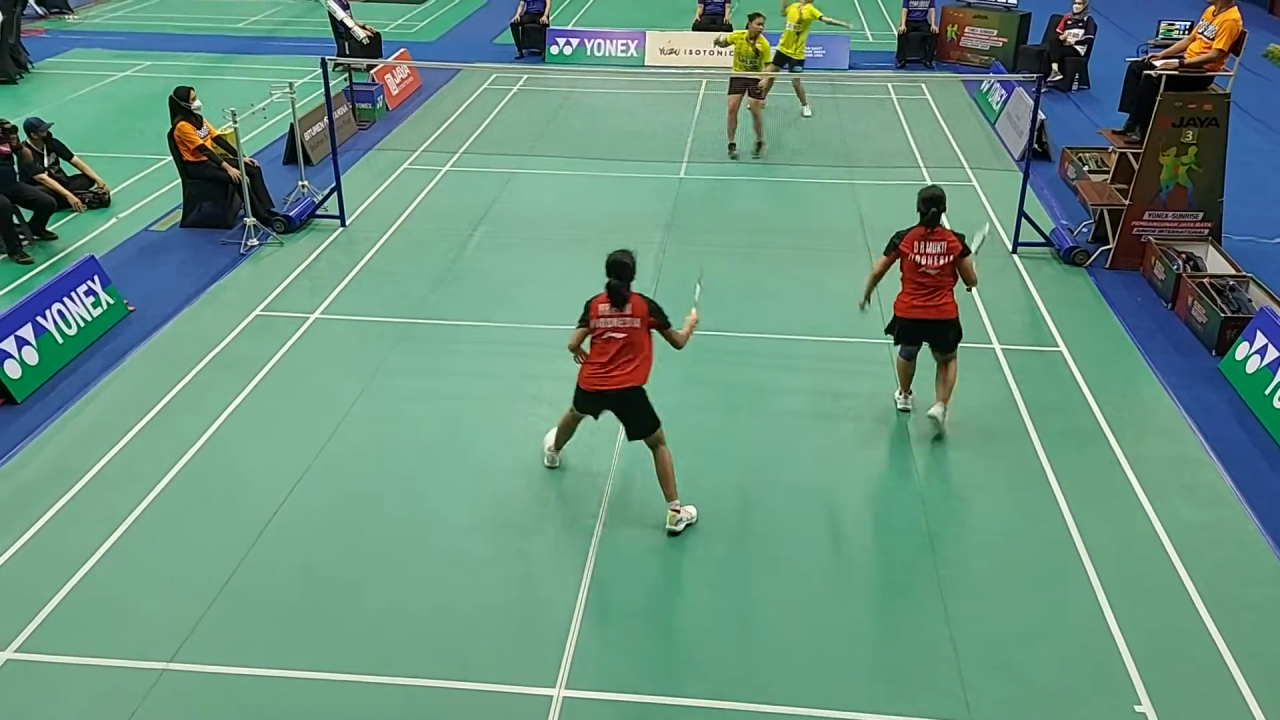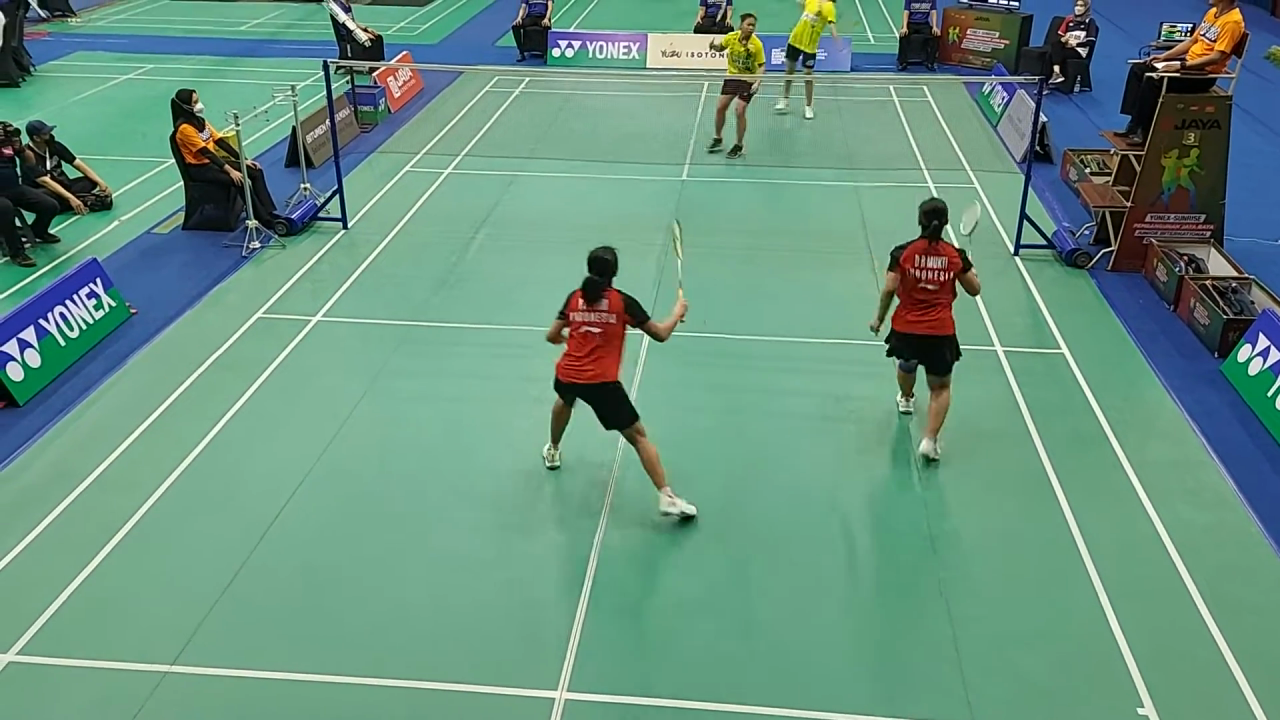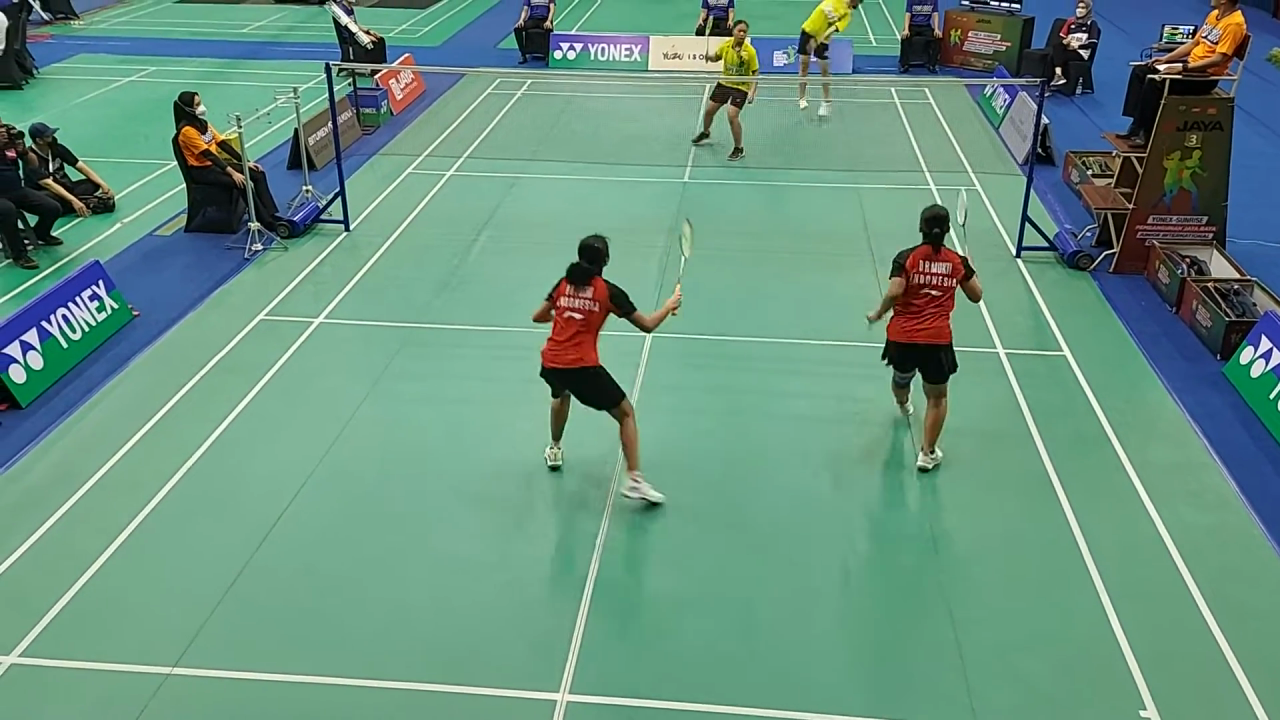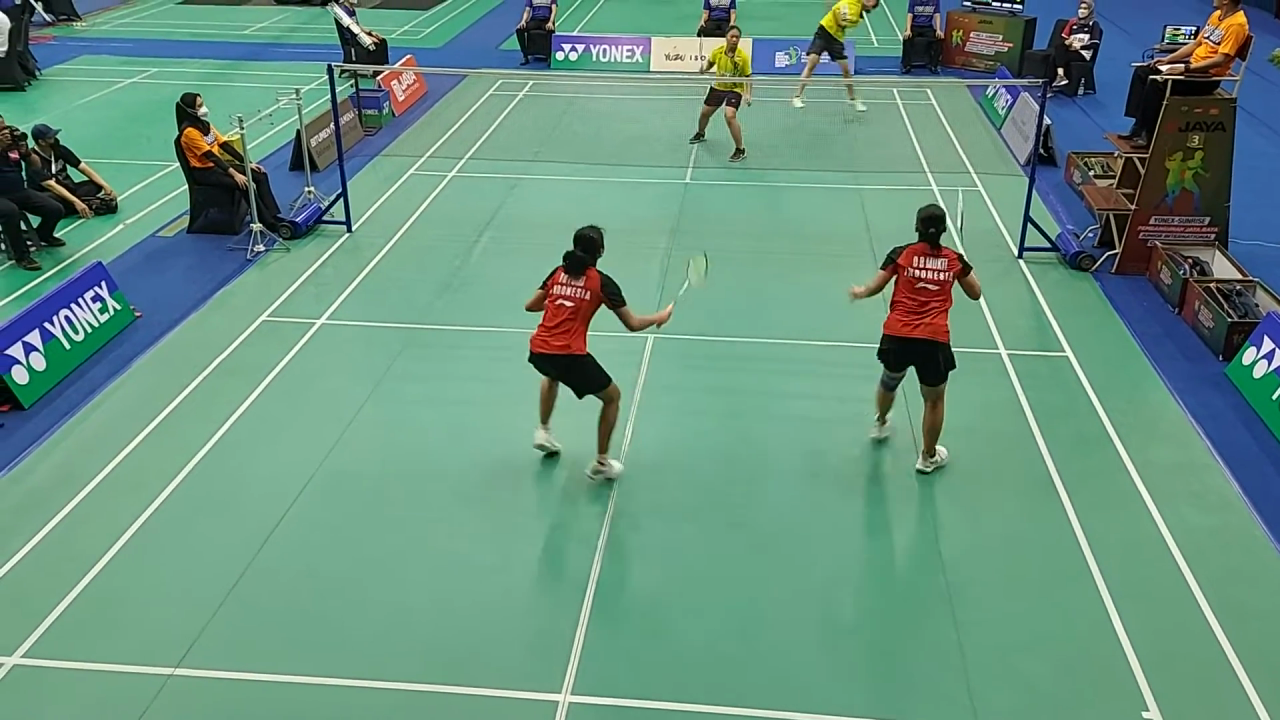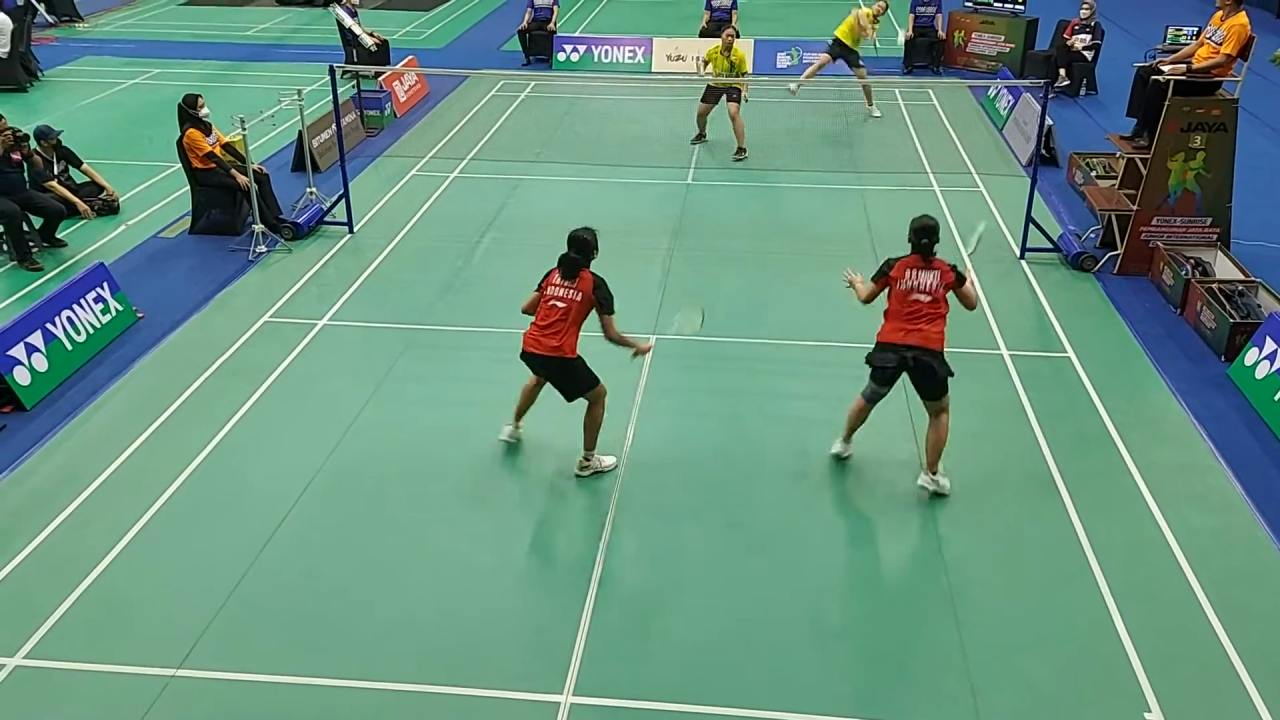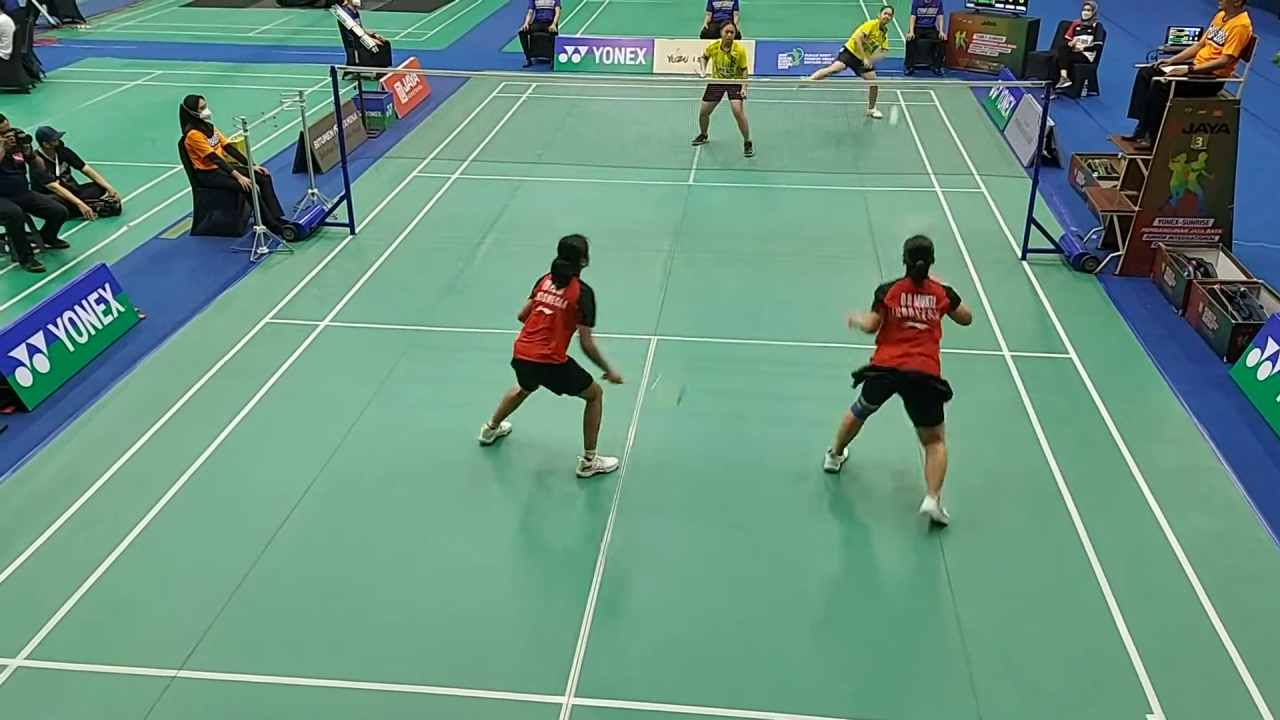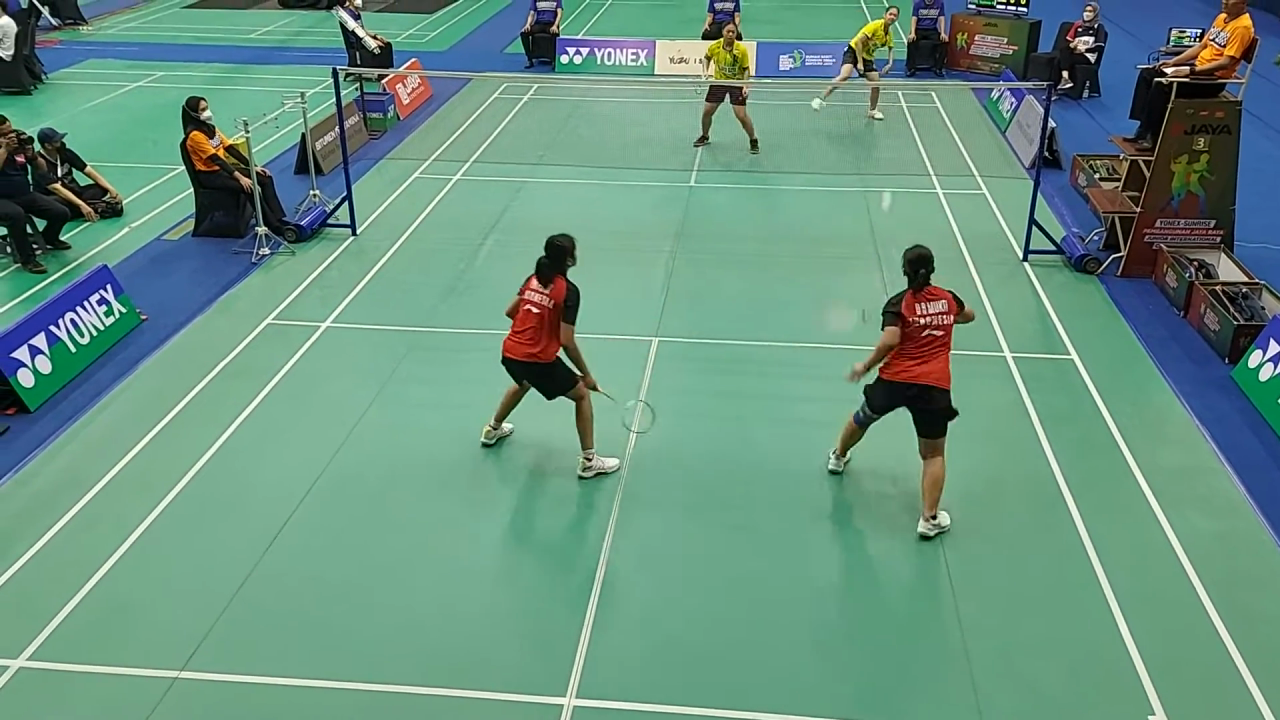
dt=0.1s
person 1, frame 1
left shoulder: (903, 239)
right shoulder: (956, 241)
left elbow: (878, 272)
right elbow: (971, 280)
left wrist: (866, 295)
right wrist: (969, 284)
left hip: (907, 314)
right hip: (943, 316)
left knee: (906, 355)
right knee: (947, 362)
left ankle: (904, 396)
right ankle: (940, 407)
person 1, frame 2
left shoulder: (903, 252)
right shoulder: (956, 256)
left elbow: (889, 290)
right elbow: (974, 290)
left wrist: (878, 319)
right wrist: (965, 266)
left hip: (905, 329)
right hip: (940, 332)
left knee: (906, 367)
right knee: (940, 388)
left ankle: (906, 400)
right ankle: (929, 441)
person 1, frame 3
left shoulder: (906, 258)
right shoulder: (958, 262)
left elbow: (893, 294)
right elbow: (976, 296)
left wrist: (877, 314)
right wrist: (967, 272)
left hip: (901, 337)
right hip: (937, 341)
left knee: (900, 379)
right knee: (937, 397)
left ankle: (903, 406)
right ankle: (927, 453)
person 1, frame 4
left shoulder: (902, 254)
right shoulder: (954, 260)
left elbow: (877, 285)
right elbow: (975, 293)
left wrist: (860, 292)
right wrist: (967, 270)
left hip: (897, 335)
right hip: (933, 339)
left knee: (889, 383)
right knee: (934, 399)
left ankle: (880, 424)
right ankle: (927, 456)
person 1, frame 5
left shoulder: (894, 266)
right shoulder: (948, 271)
left elbow: (866, 297)
right elbow: (971, 303)
left wrist: (856, 282)
right wrist: (967, 280)
left hip: (891, 344)
right hip: (927, 349)
left knee: (870, 397)
right knee: (939, 412)
left ankle: (844, 442)
right ankle: (932, 474)
person 1, frame 6
left shoulder: (889, 290)
right shoulder: (942, 292)
left elbow: (871, 326)
right elbow: (966, 318)
left wrist: (855, 320)
left hip: (886, 367)
right hip: (924, 374)
left knee: (859, 412)
right knee: (935, 441)
left ankle: (834, 455)
right ankle: (933, 501)
person 1, frame 7
left shoulder: (898, 303)
right shoulder: (948, 298)
left elbow: (890, 341)
right elbow: (969, 316)
left wrist: (865, 366)
left hip: (896, 380)
right hip: (934, 387)
left knee: (861, 419)
right knee: (933, 455)
left ankle: (838, 457)
right ankle: (929, 518)
person 2, frame 1
left shoulder: (594, 304)
right shoulder: (647, 306)
left elbow: (573, 345)
right elbow: (679, 342)
left wrist: (581, 353)
right wrist: (690, 323)
left hip: (590, 385)
right hip: (628, 389)
left knee: (576, 413)
right knee: (658, 444)
left ankle: (553, 451)
right ankle: (675, 512)
person 2, frame 2
left shoulder: (574, 298)
right shoulder: (623, 303)
left elbow: (551, 336)
right elbow: (661, 334)
right wrist: (678, 313)
left hip: (565, 376)
right hip: (601, 382)
left knee: (564, 400)
right knee: (639, 437)
left ankle: (553, 451)
right ankle: (668, 498)
person 2, frame 3
left shoulder: (563, 284)
right shoulder: (609, 291)
left elbow: (538, 317)
right elbow: (647, 325)
right wrist: (670, 305)
left hip: (551, 362)
right hip: (583, 366)
left knee: (560, 396)
right knee: (626, 413)
left ankle: (555, 450)
right ankle: (634, 481)
person 2, frame 4
left shoulder: (559, 273)
right shoulder: (603, 282)
left elbow: (530, 306)
right elbow: (632, 324)
right wrist: (659, 317)
left hip: (538, 350)
right hip: (569, 354)
left knee: (552, 377)
right knee: (612, 397)
left ankle: (544, 433)
right ankle: (601, 464)
person 2, frame 5
left shoulder: (553, 274)
right shoulder: (595, 284)
left elbow: (527, 308)
right elbow: (611, 334)
right wrist: (637, 346)
left hip: (530, 349)
right hip: (559, 356)
left knee: (539, 378)
right knee: (598, 396)
left ankle: (513, 428)
right ankle: (588, 460)
person 2, frame 6
left shoulder: (545, 281)
right shoulder: (583, 292)
left elbow: (522, 316)
right elbow: (587, 344)
right wrist: (608, 370)
left hip: (521, 353)
right hip: (550, 362)
left knee: (526, 387)
right knee: (594, 395)
left ankle: (491, 428)
right ankle: (589, 461)
person 2, frame 7
left shoulder: (533, 279)
right shoulder: (568, 291)
left elbow: (511, 312)
right elbow: (566, 341)
right wrist: (585, 374)
left hip: (510, 352)
right hip: (539, 360)
left knee: (522, 384)
right knee: (582, 396)
left ankle: (493, 429)
right ankle: (589, 461)
